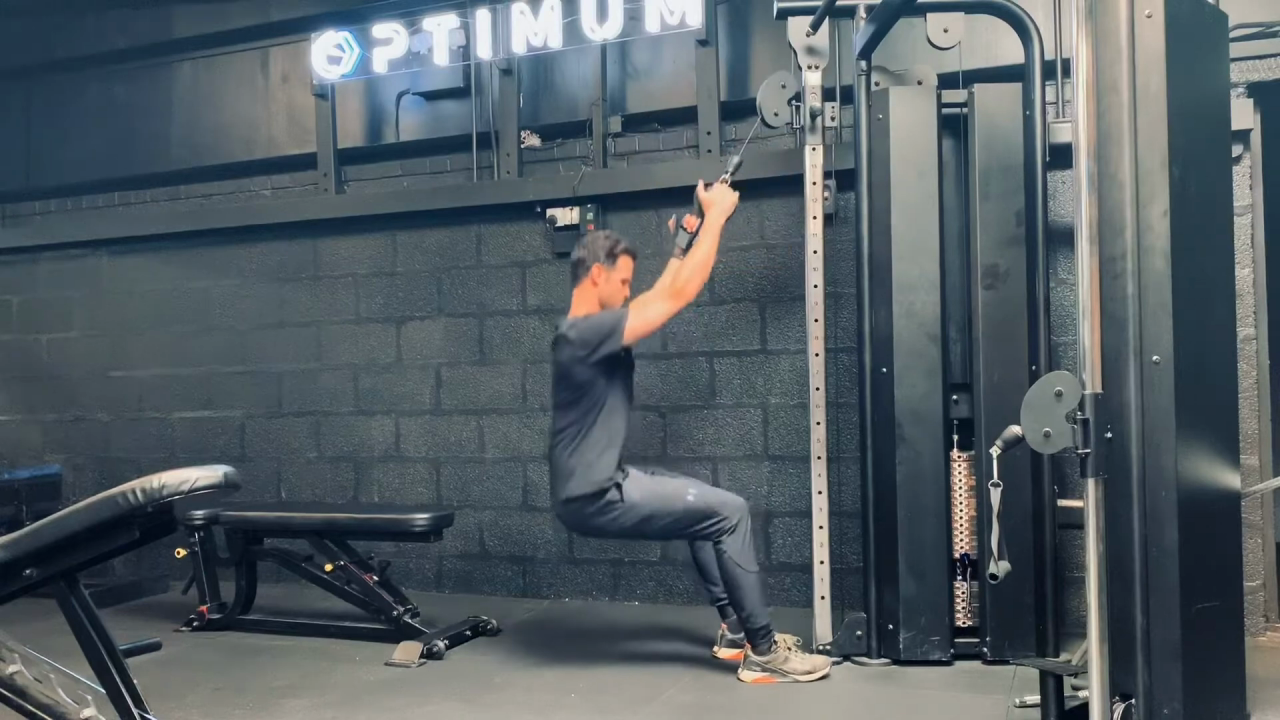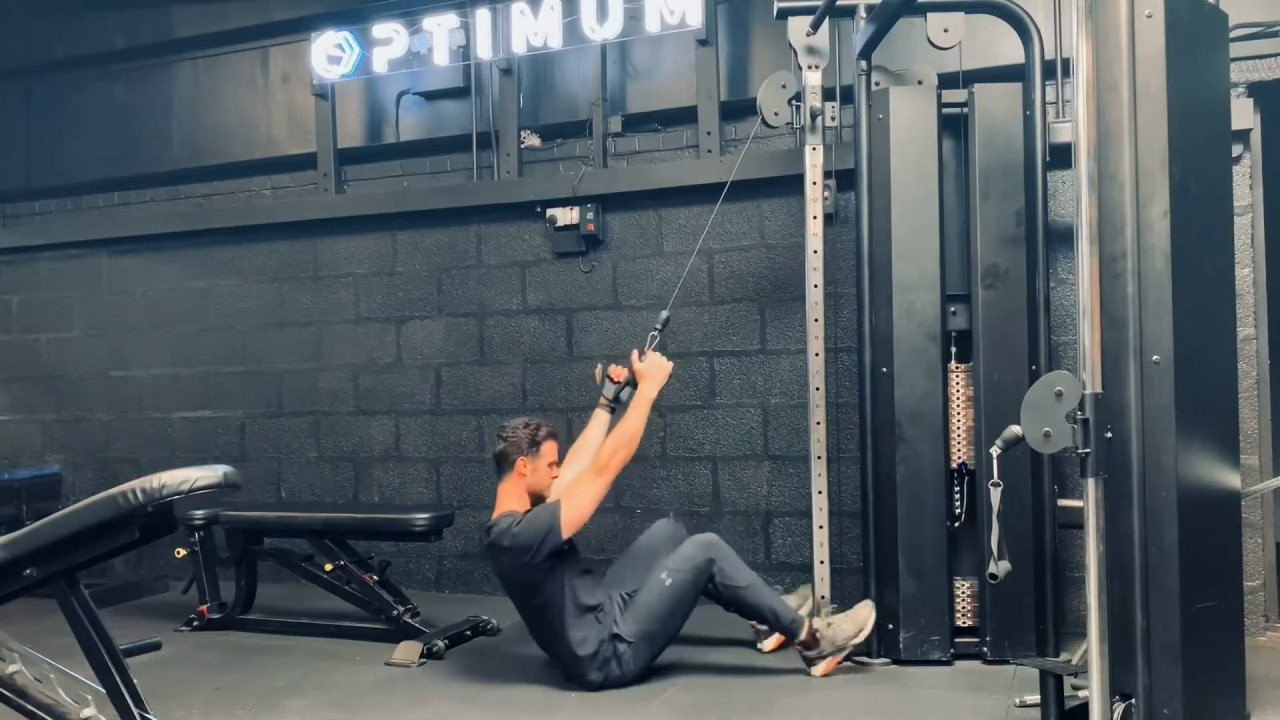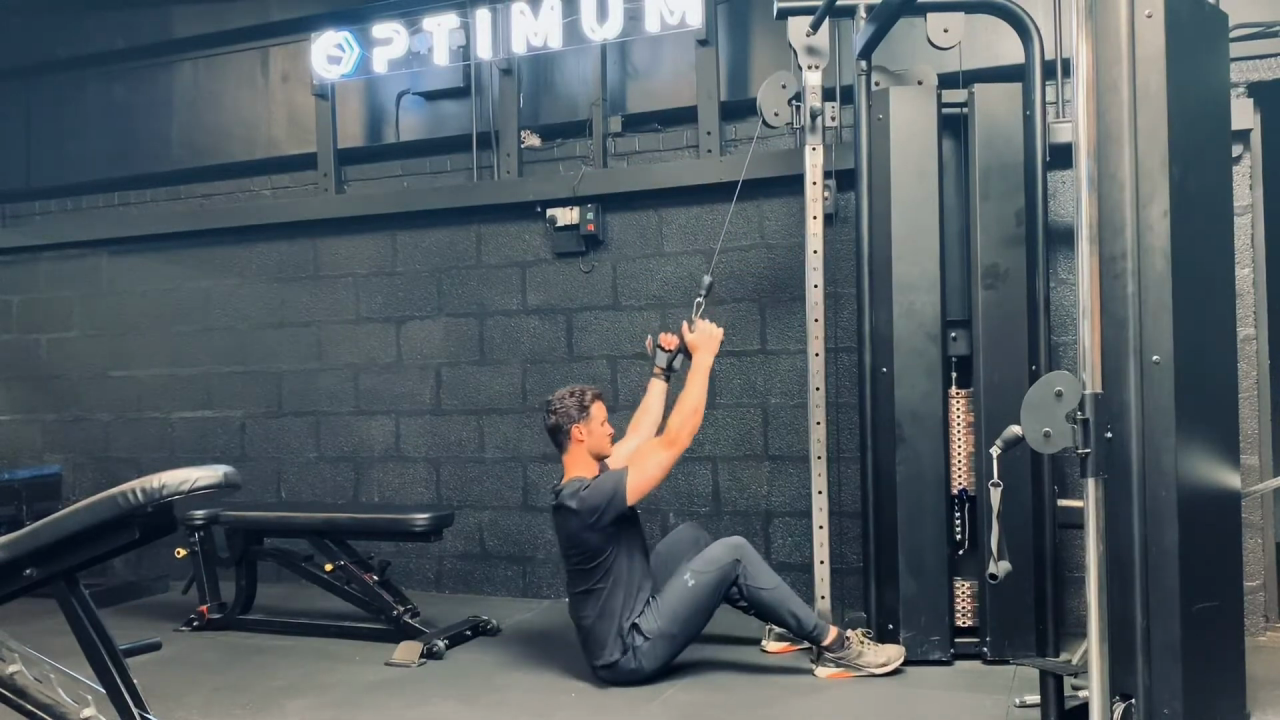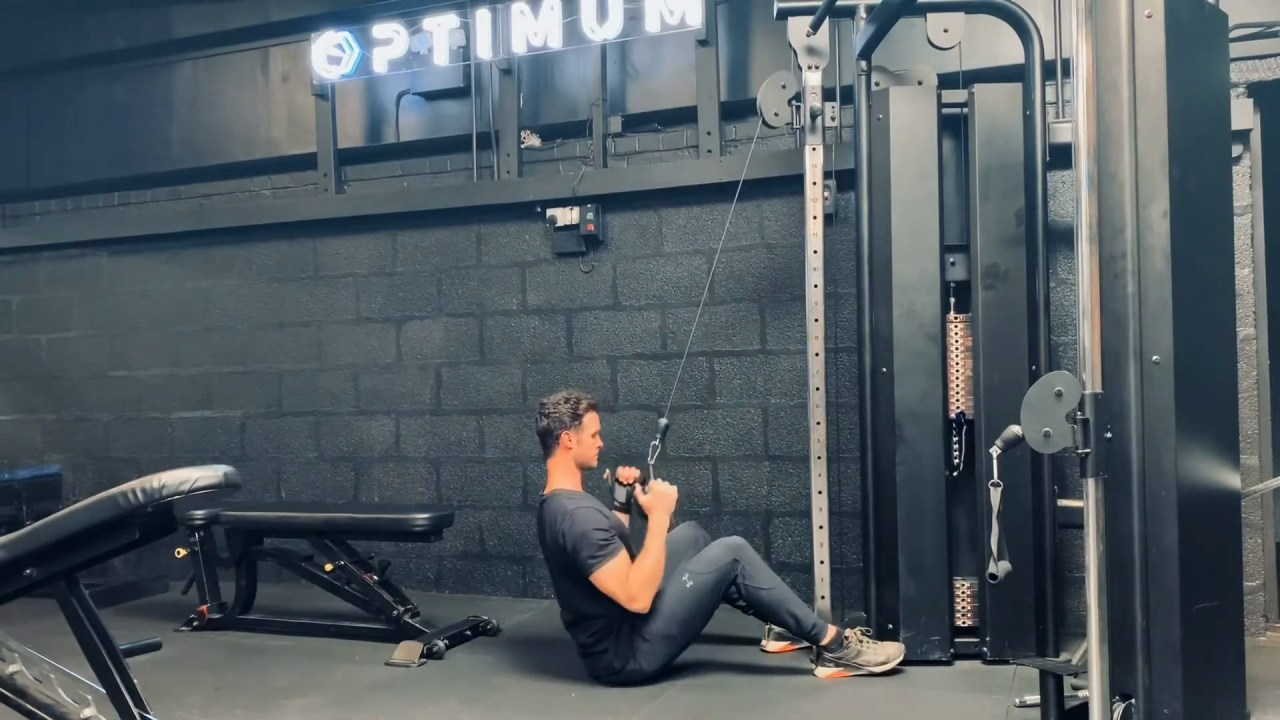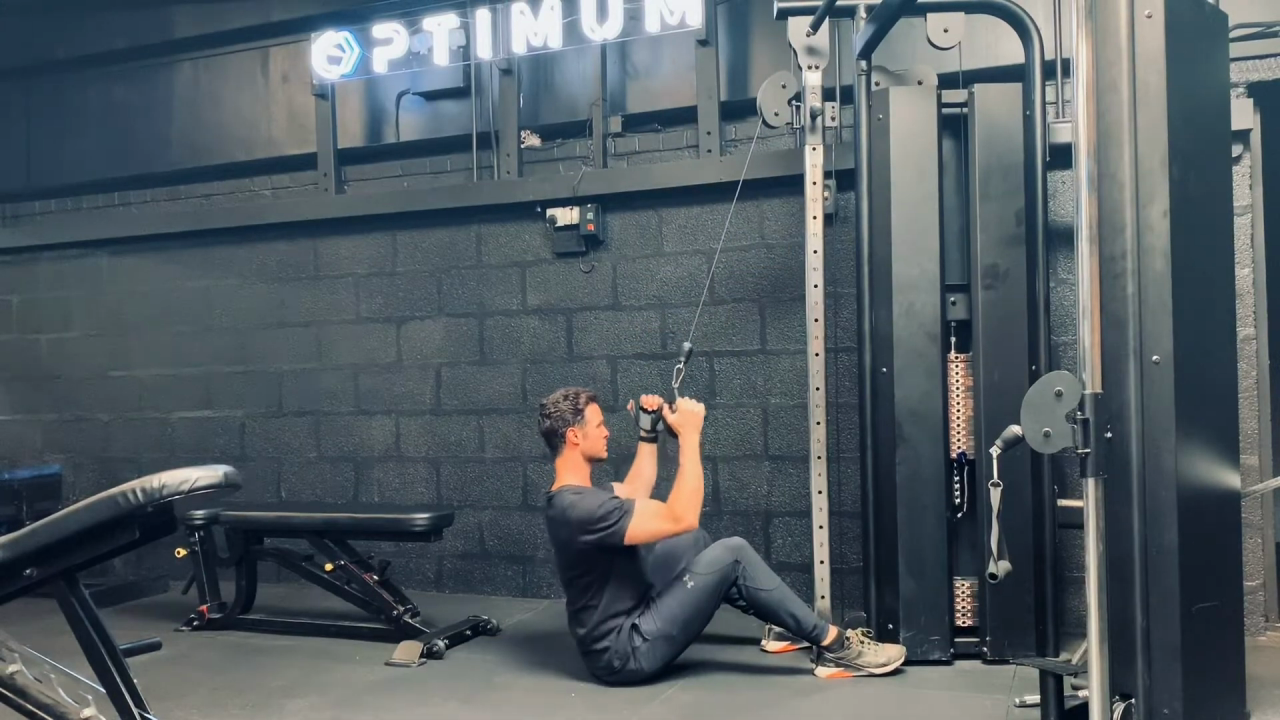
dt=1s
person 1, frame 1
left shoulder: (592, 329)
right shoulder: (585, 333)
left elbow: (662, 298)
right elbow: (678, 296)
left wrist: (683, 245)
right wrist: (716, 217)
left hip: (600, 481)
right hip: (594, 493)
left knee: (702, 508)
right knee: (728, 512)
left ankle: (736, 630)
right ankle: (764, 651)
person 1, frame 2
left shoulder: (516, 518)
right shoulder: (520, 536)
left elbow: (579, 466)
right elbow: (605, 469)
left wrist: (608, 400)
right wrist: (648, 388)
right hip: (611, 655)
left knee: (667, 531)
right knee: (705, 548)
left ankle: (768, 616)
right ankle: (811, 639)
person 1, frame 3
left shoulder: (583, 485)
right shoulder: (590, 498)
left elbow: (642, 435)
right elbow: (675, 440)
left wrist: (661, 369)
right wrist: (703, 355)
left hip: (623, 628)
right hip: (629, 652)
left knee: (690, 537)
right knee: (732, 552)
left ankle: (784, 625)
right ankle: (835, 647)
person 1, frame 4
left shoulder: (559, 503)
right shoulder: (575, 516)
right elbow: (638, 597)
right wrist: (657, 515)
left hip: (617, 630)
right hip: (625, 653)
left knee: (691, 535)
right knee: (731, 552)
left ankle: (782, 625)
right ankle: (833, 646)
person 1, frame 5
left shoulder: (572, 496)
right shoulder: (582, 508)
left elbow: (635, 493)
right elbow: (682, 517)
left wrist: (649, 432)
right wrist: (689, 435)
left hip: (624, 619)
right hip: (626, 651)
left knee: (695, 542)
right knee: (731, 553)
left ankle: (783, 626)
right ankle: (834, 646)
